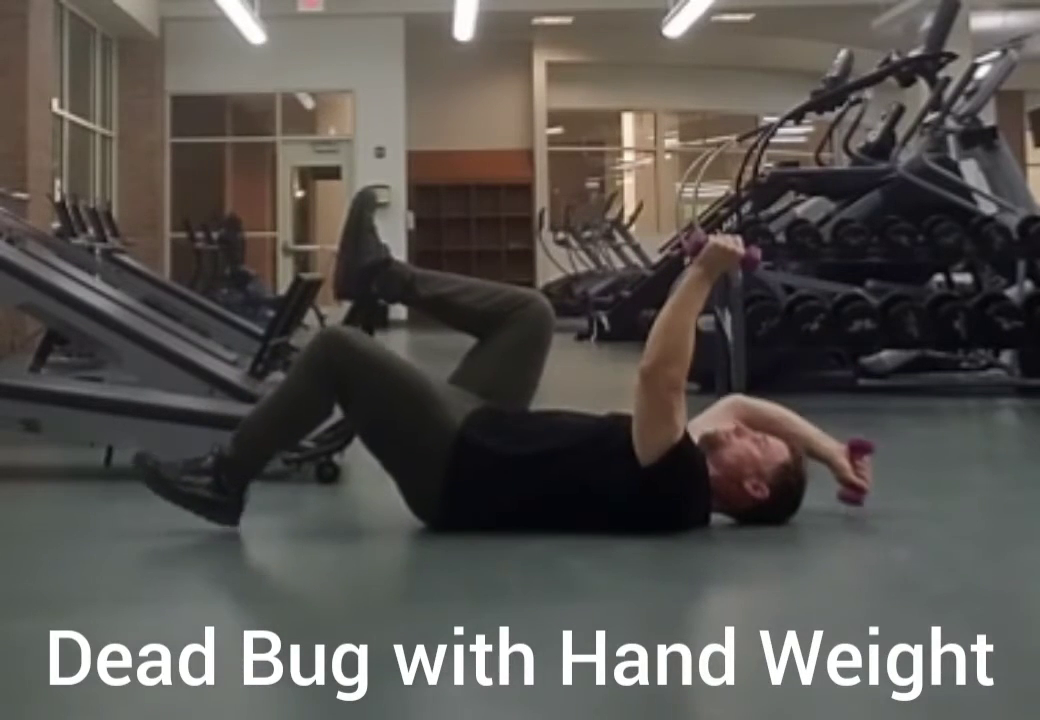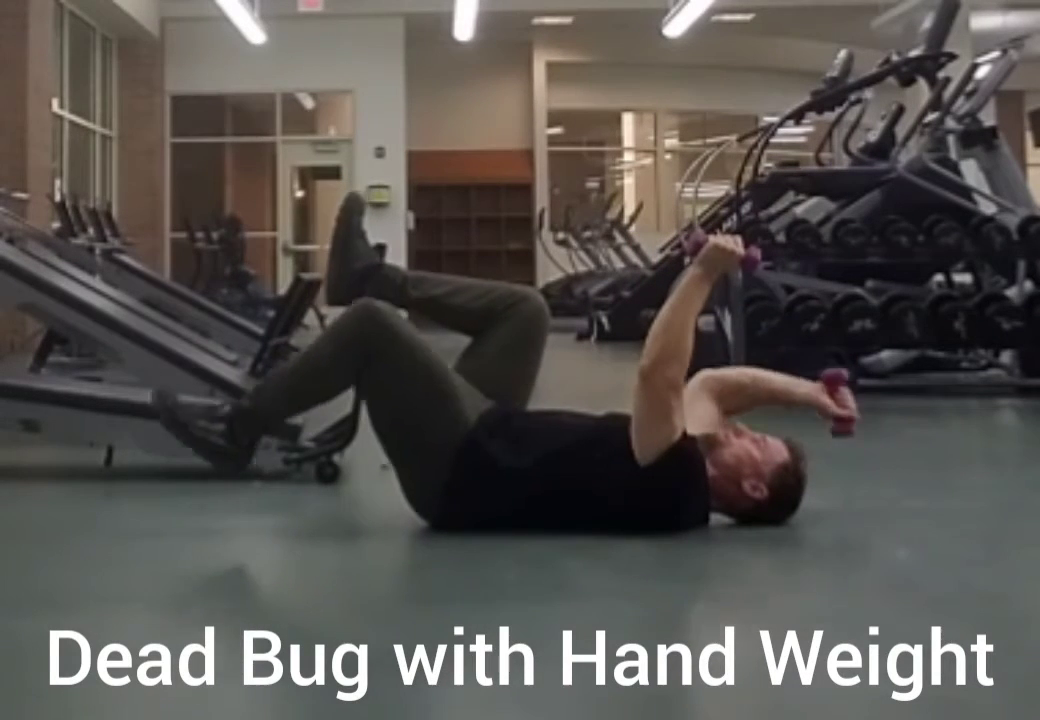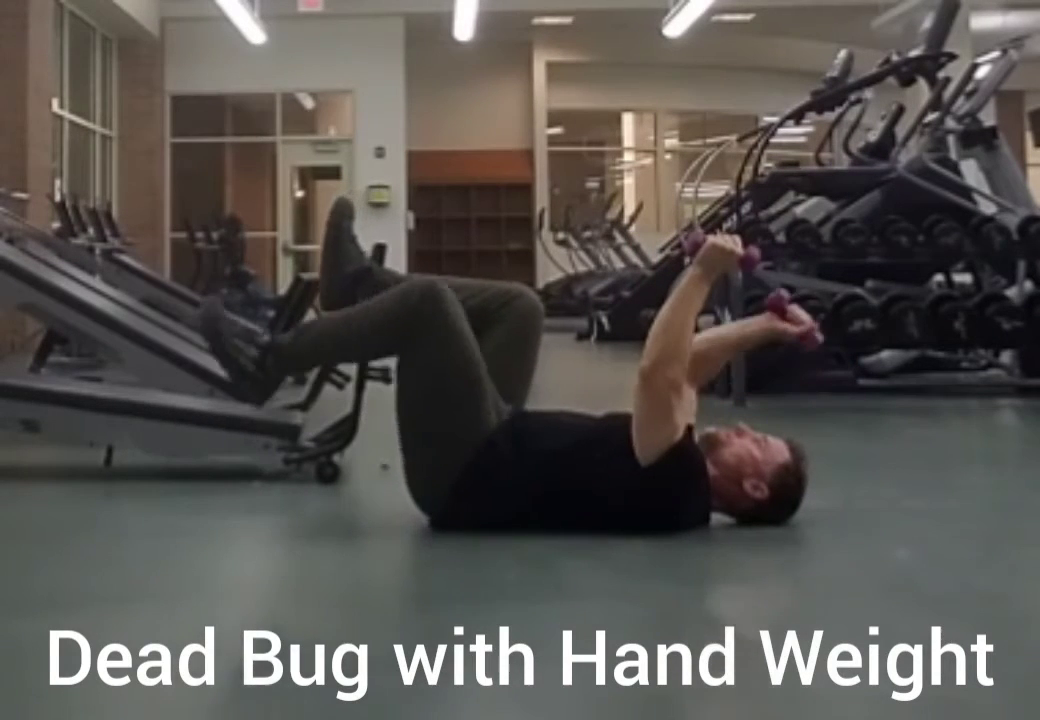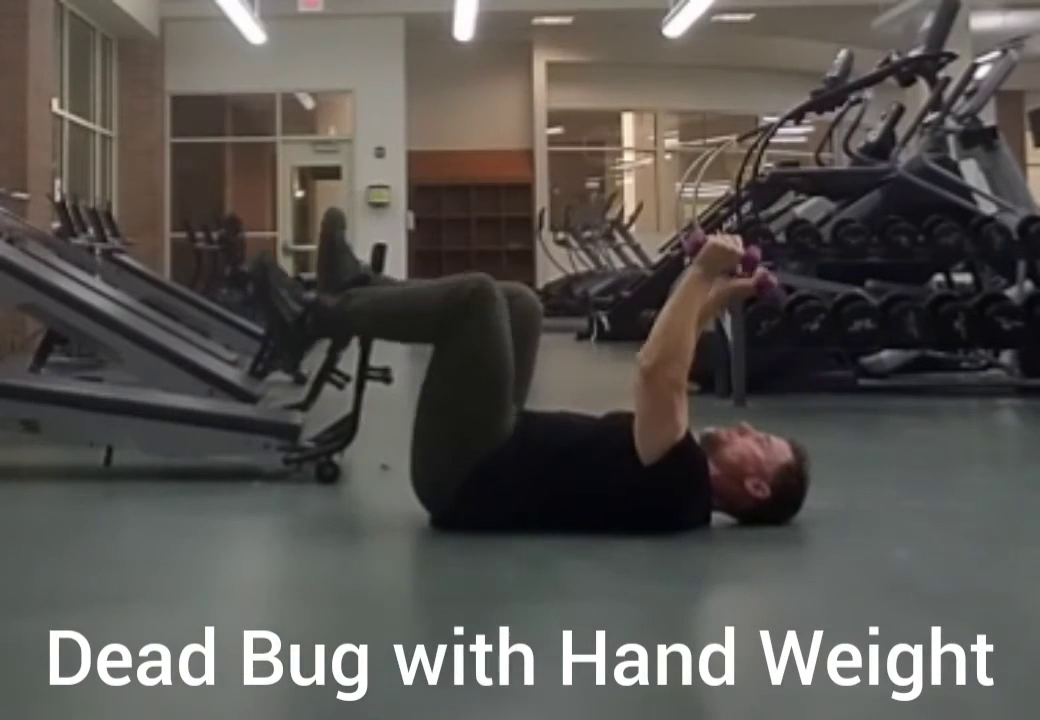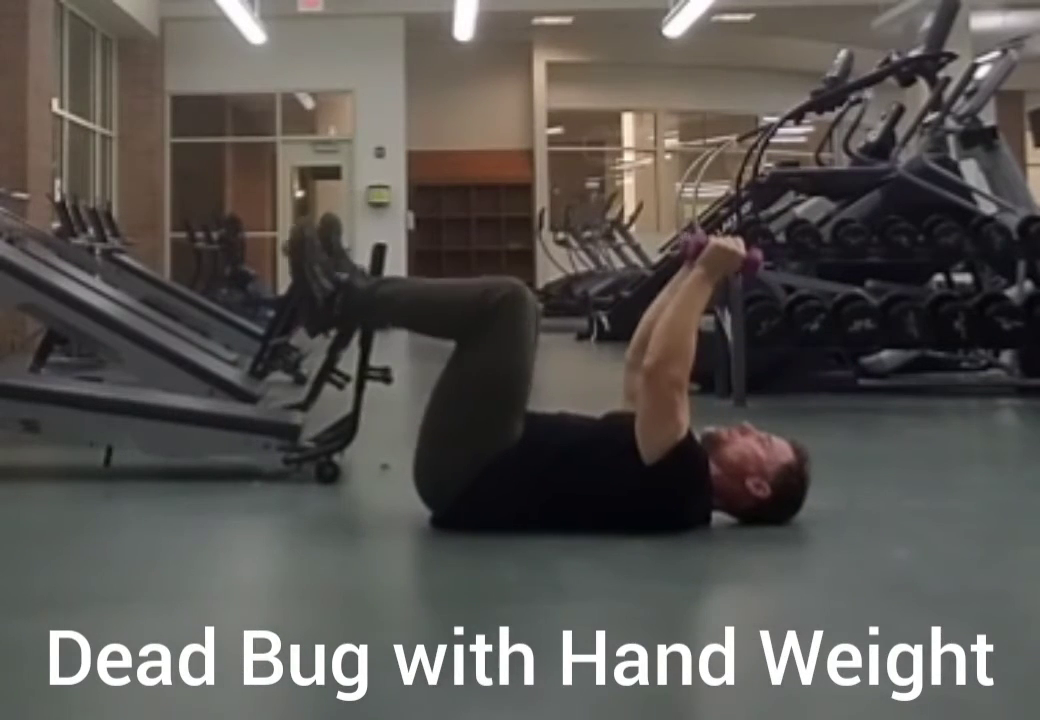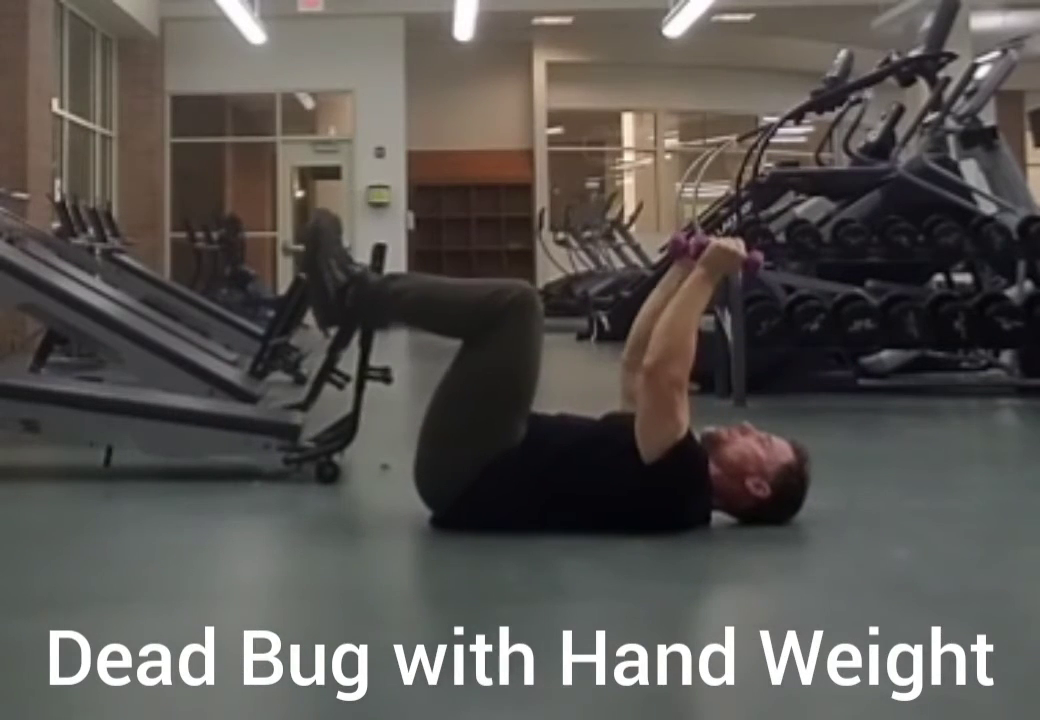
dt=0.2s
person 1, frame 1
left shoulder: (676, 490)
right shoulder: (694, 474)
left elbow: (658, 375)
right elbow: (739, 402)
left wrist: (701, 274)
right wrist: (832, 450)
left hip: (458, 469)
right hip: (486, 436)
left knee: (338, 348)
right knee: (530, 310)
left ankle: (224, 479)
right ankle: (382, 276)
person 1, frame 2
left shoulder: (675, 487)
right shoulder: (689, 464)
left elbow: (659, 375)
right elbow: (713, 383)
left wrist: (702, 274)
right wrist: (812, 394)
left hip: (462, 471)
right hip: (490, 439)
left knee: (370, 327)
right knee: (525, 308)
left ankle: (235, 434)
right ankle: (378, 278)
person 1, frame 3
left shoulder: (675, 488)
right shoulder: (686, 466)
left elbow: (657, 372)
right elbow: (683, 368)
left wrist: (701, 274)
right wrist: (768, 326)
left hip: (469, 475)
right hip: (497, 445)
left knee: (427, 302)
right knee: (518, 304)
left ankle: (267, 364)
right ankle: (369, 283)
person 1, frame 4
left shoulder: (680, 487)
right shoulder: (697, 467)
left elbow: (658, 374)
right elbow: (657, 367)
left wrist: (700, 275)
right wrist: (717, 295)
left hip: (468, 478)
right hip: (501, 462)
left knee: (478, 296)
right knee: (515, 305)
left ankle: (338, 309)
right ankle: (357, 292)
person 1, frame 5
left shoulder: (679, 485)
right shoulder: (686, 470)
left elbow: (663, 376)
right elbow: (640, 360)
left wrist: (705, 276)
right wrist: (691, 273)
left hip: (469, 478)
right hip: (482, 469)
left knee: (505, 301)
right knee: (515, 311)
left ankle: (348, 301)
right ankle: (356, 296)
person 1, frame 6
left shoulder: (680, 486)
right shoulder: (675, 461)
left elbow: (663, 374)
right elbow: (637, 362)
left wrist: (707, 277)
right wrist: (683, 269)
left hip: (468, 479)
right hip: (481, 472)
left knee: (515, 304)
right knee: (511, 309)
left ankle: (354, 294)
right ankle: (358, 293)
